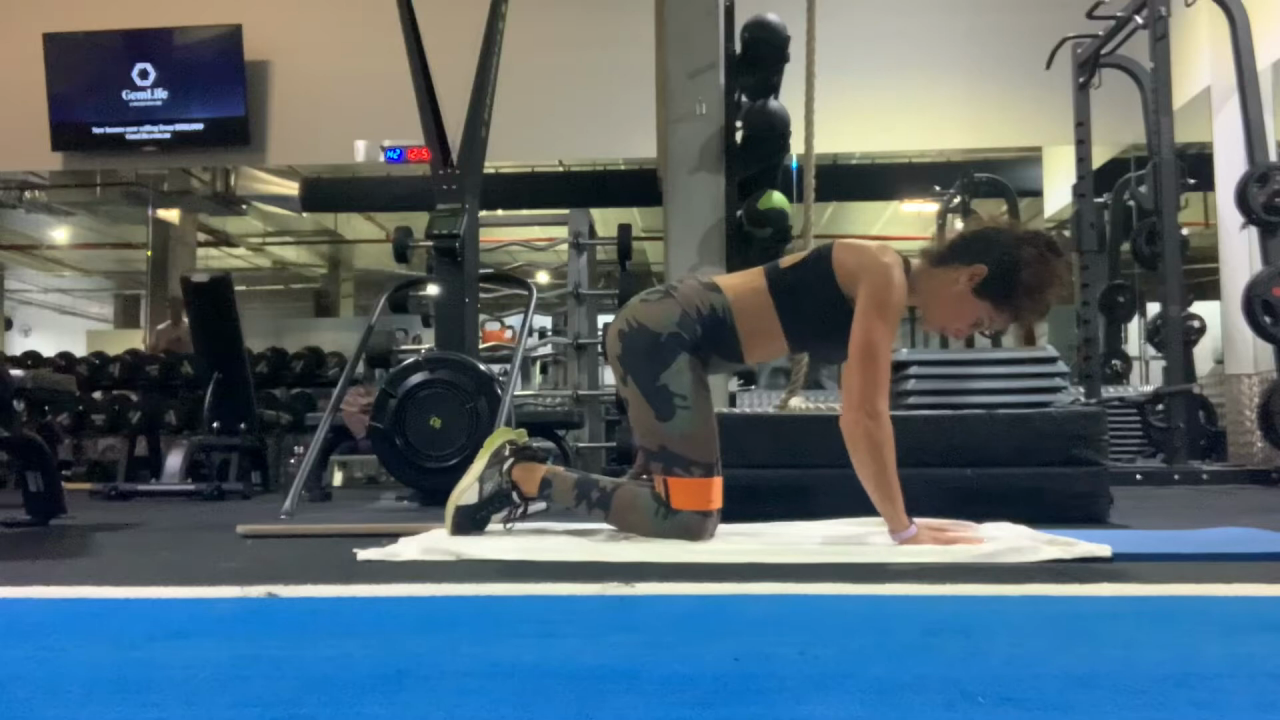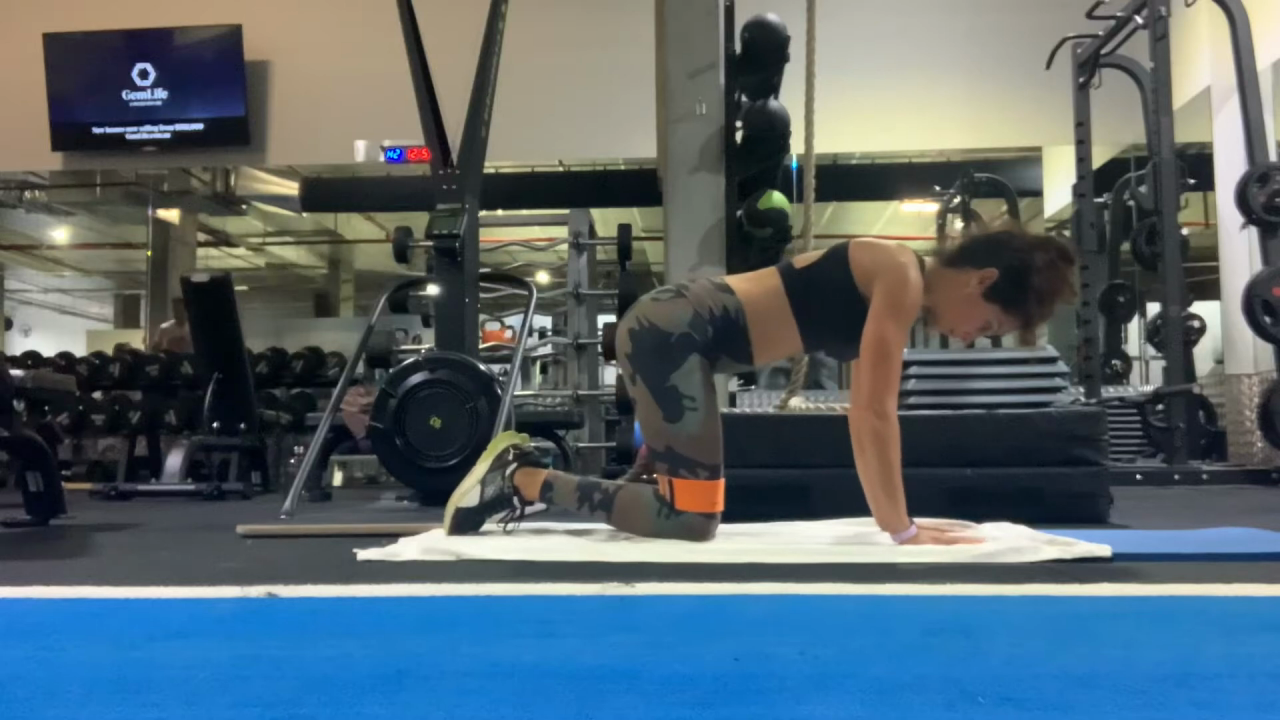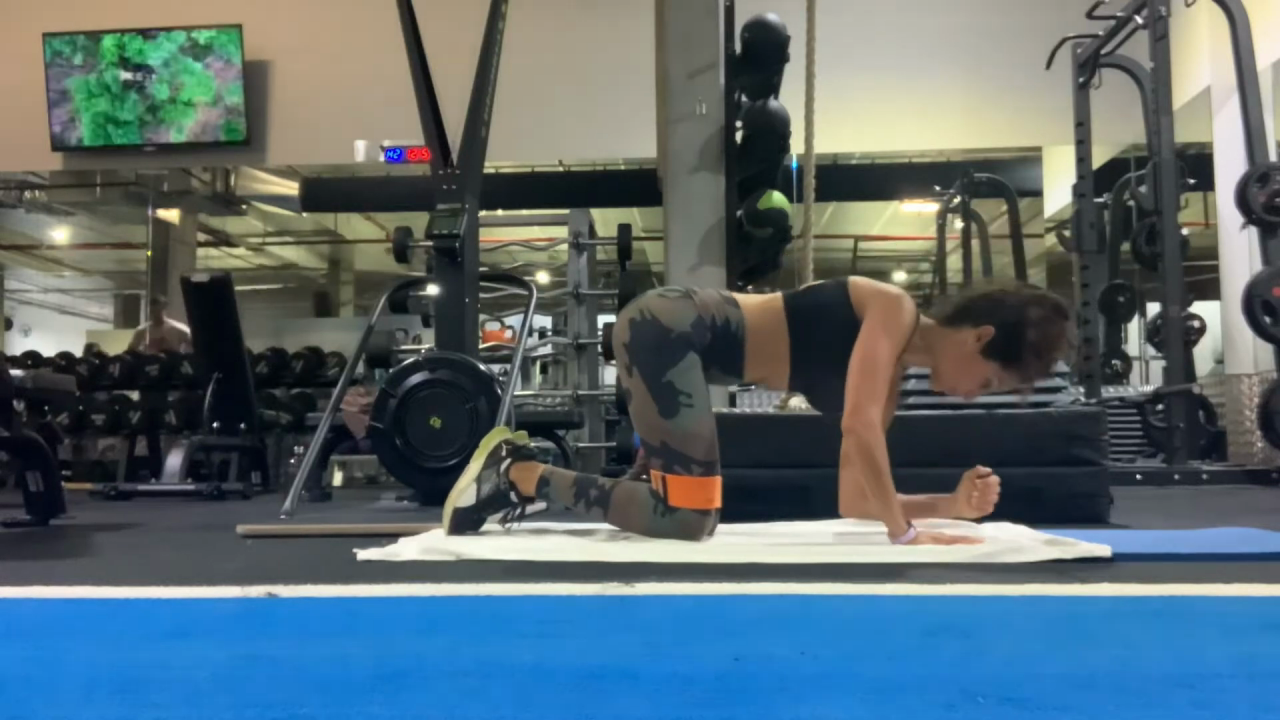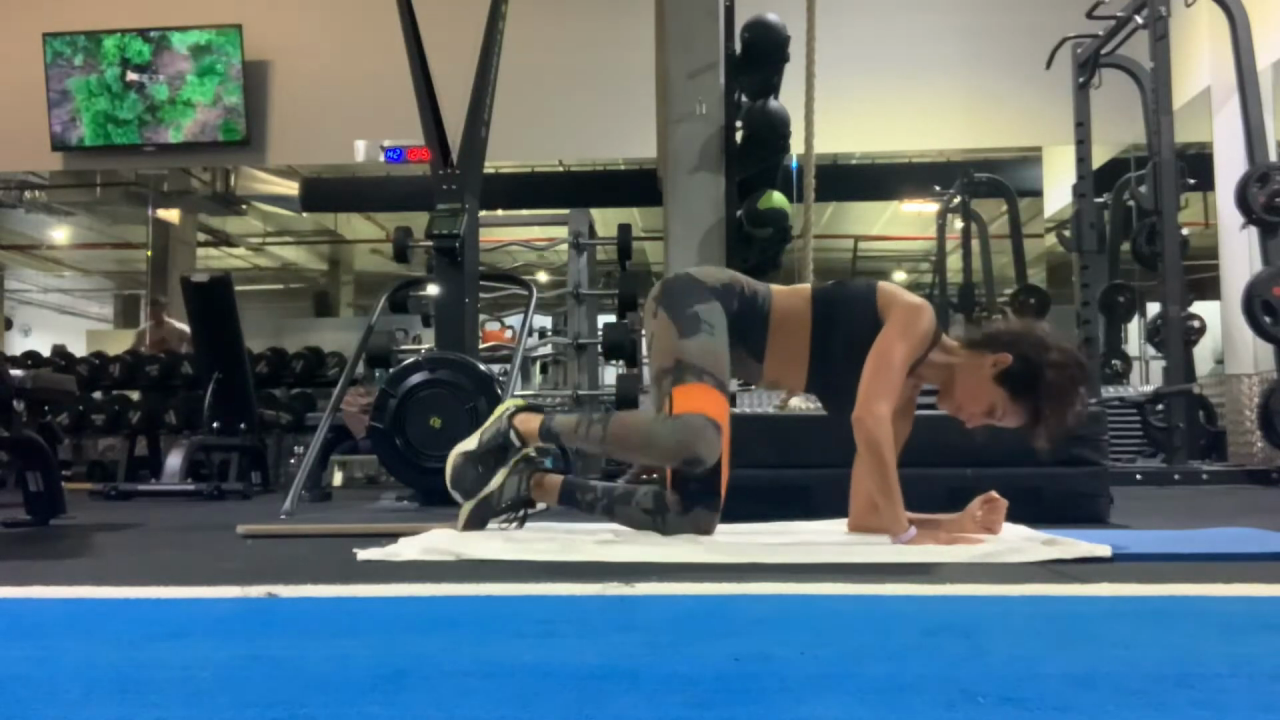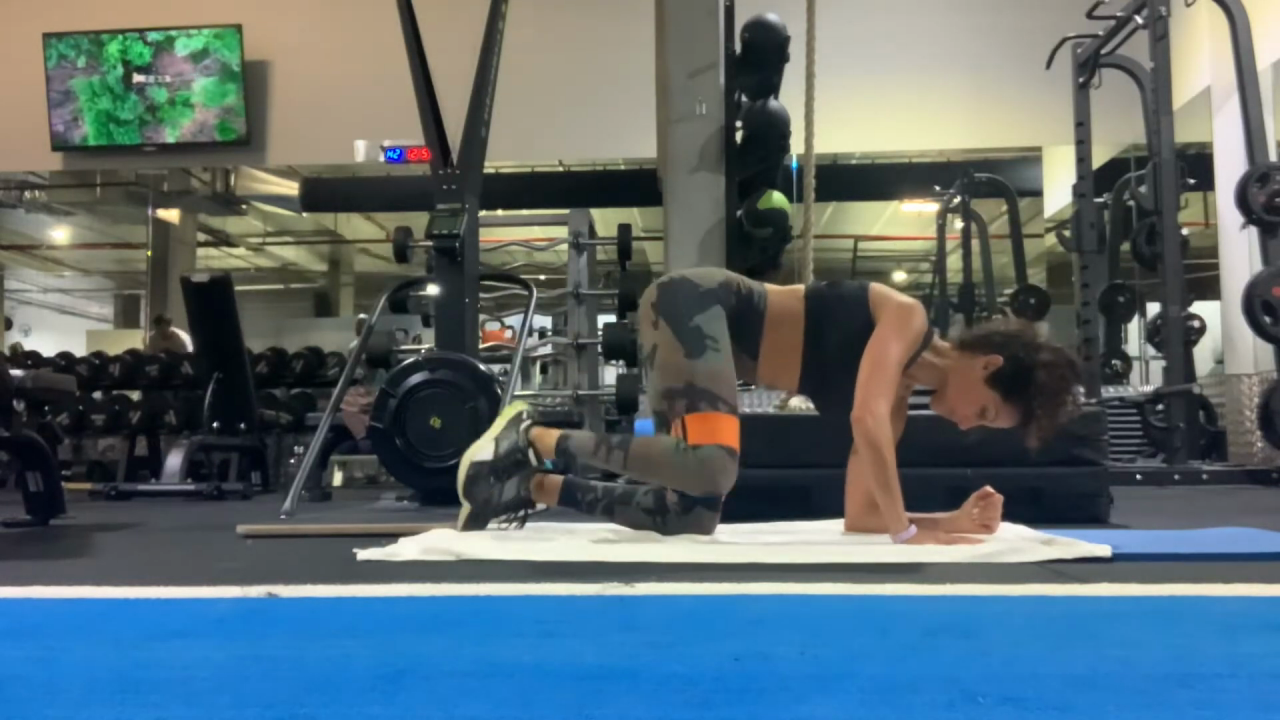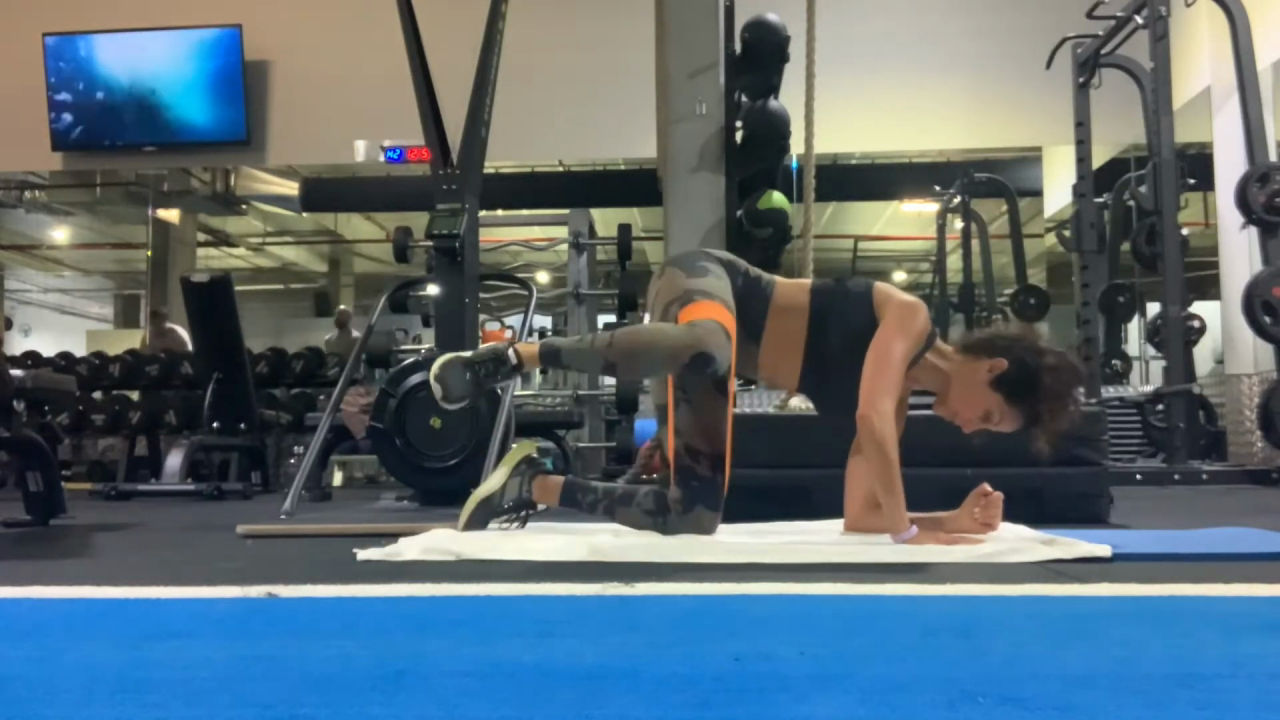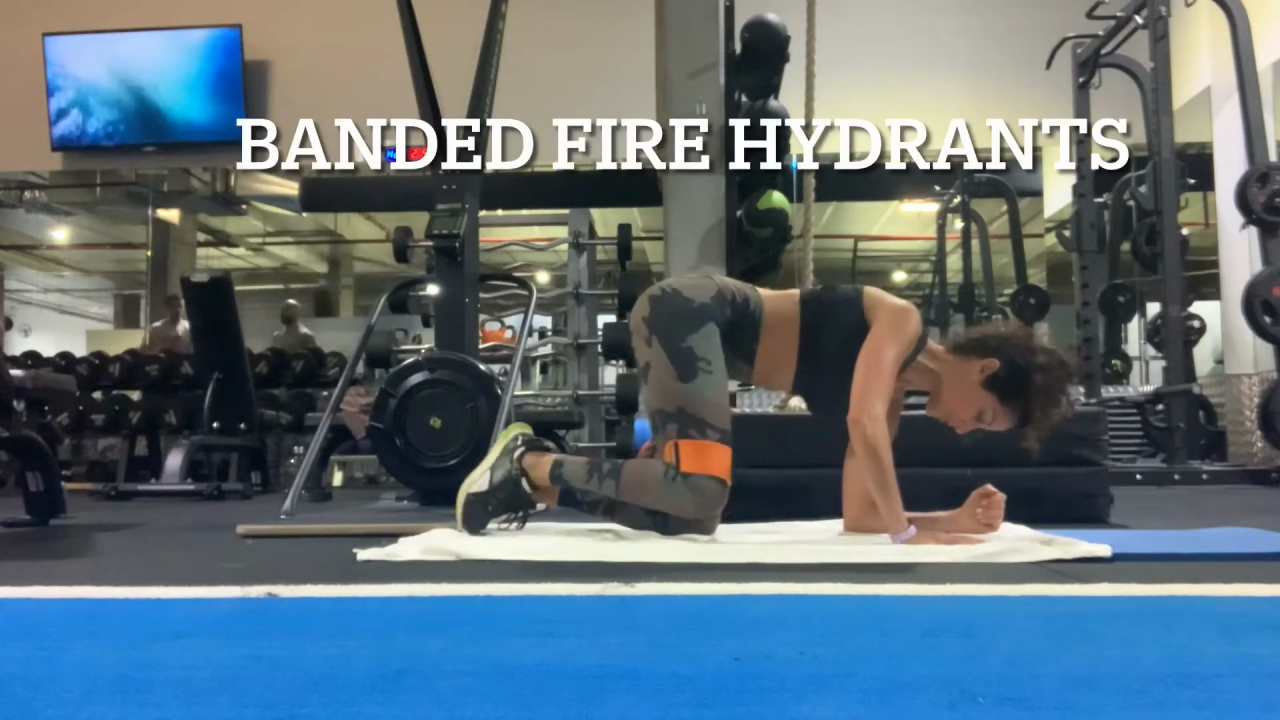
dt=0.7s
person 1, frame 1
left shoulder: (874, 295)
right shoulder: (885, 275)
left elbow: (854, 421)
right elbow: (870, 415)
left wrist: (896, 516)
right wrist: (904, 529)
left hip: (667, 339)
right hip: (658, 333)
left knee: (685, 506)
right knee: (687, 519)
left ankle: (521, 470)
right ankle: (516, 472)
person 1, frame 2
left shoulder: (885, 297)
right shoulder: (901, 276)
left elbow: (862, 420)
right elbow: (877, 414)
left wrist: (887, 520)
right wrist: (903, 530)
left hip: (675, 336)
right hip: (671, 332)
left knee: (685, 504)
right knee: (689, 521)
left ankle: (521, 474)
right ankle: (518, 479)
person 1, frame 3
left shoulder: (889, 371)
right shoulder: (894, 309)
left elbow: (852, 498)
right elbow: (860, 425)
left wrist: (947, 504)
right wrist: (903, 531)
left hip: (678, 344)
right hip: (667, 330)
left knee: (690, 516)
right knee: (684, 519)
left ankle: (519, 471)
right ankle: (513, 472)
person 1, frame 4
left shoulder: (907, 398)
right shoulder: (915, 318)
left elbow: (862, 514)
right elbow: (866, 420)
left wrist: (953, 522)
right wrist: (905, 530)
left hip: (722, 347)
right hip: (698, 300)
left knee: (692, 517)
right knee: (693, 441)
left ankle: (533, 481)
right ankle: (521, 429)
person 1, frame 5
left shoulder: (899, 396)
right shoulder: (907, 317)
left elbow: (859, 515)
right elbow: (864, 418)
left wrist: (947, 521)
right wrist: (904, 529)
left hip: (714, 334)
right hip: (695, 304)
left knee: (693, 516)
right knee: (711, 464)
left ankle: (535, 484)
right ankle: (530, 441)
person 1, frame 6
left shoulder: (903, 393)
right shoulder: (909, 317)
left elbow: (858, 516)
right elbow: (871, 417)
left wrist: (951, 521)
right wrist: (903, 529)
left hip: (716, 344)
right hip: (701, 278)
left knee: (694, 517)
right knee: (706, 349)
left ankle: (532, 483)
right ankle: (511, 357)
person 1, frame 7
left shoulder: (894, 393)
right shoulder: (902, 320)
left elbow: (857, 517)
right elbow: (861, 420)
left wrist: (952, 521)
right wrist: (904, 530)
left hip: (704, 340)
right hip: (690, 313)
left knee: (694, 516)
right knee: (700, 492)
left ankle: (538, 481)
right ankle: (530, 462)
